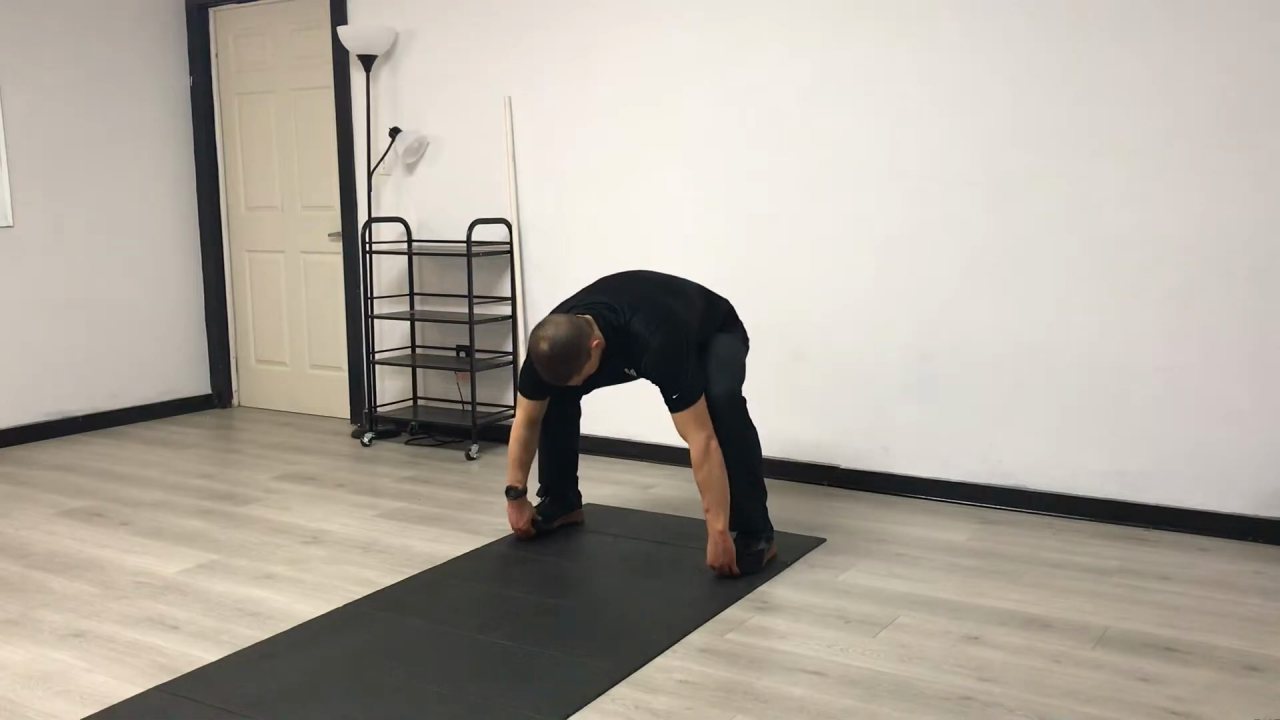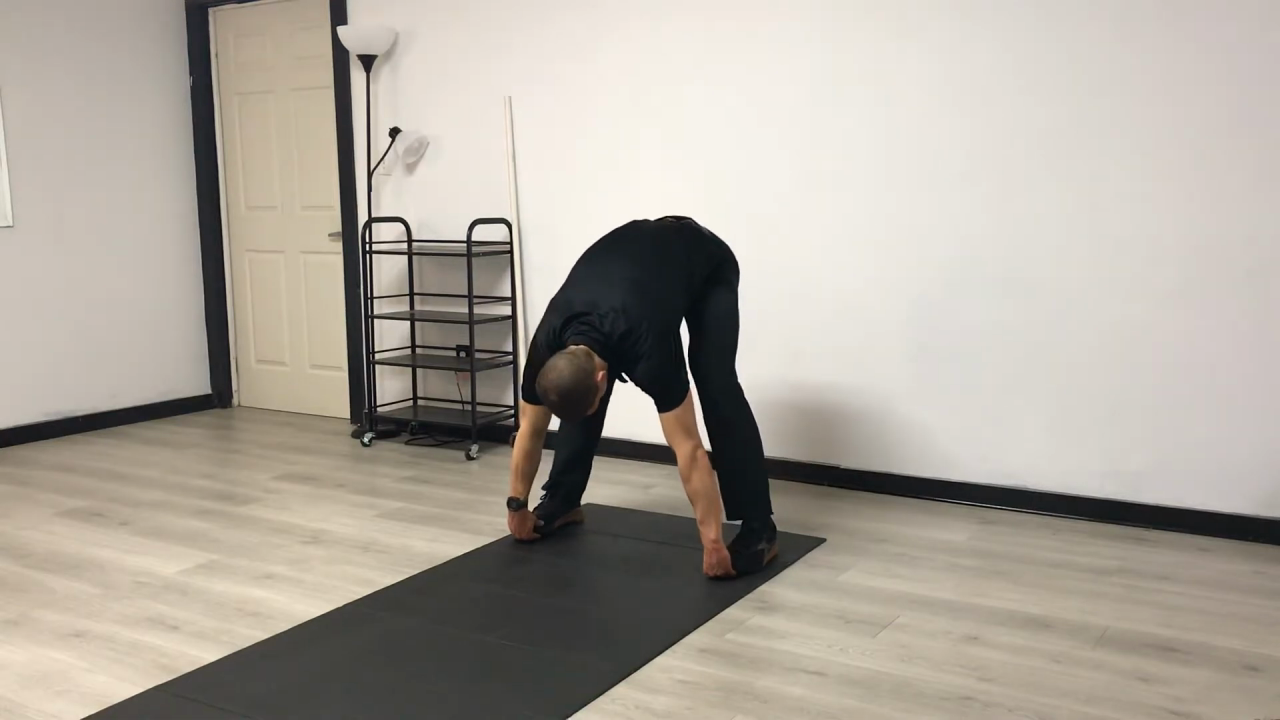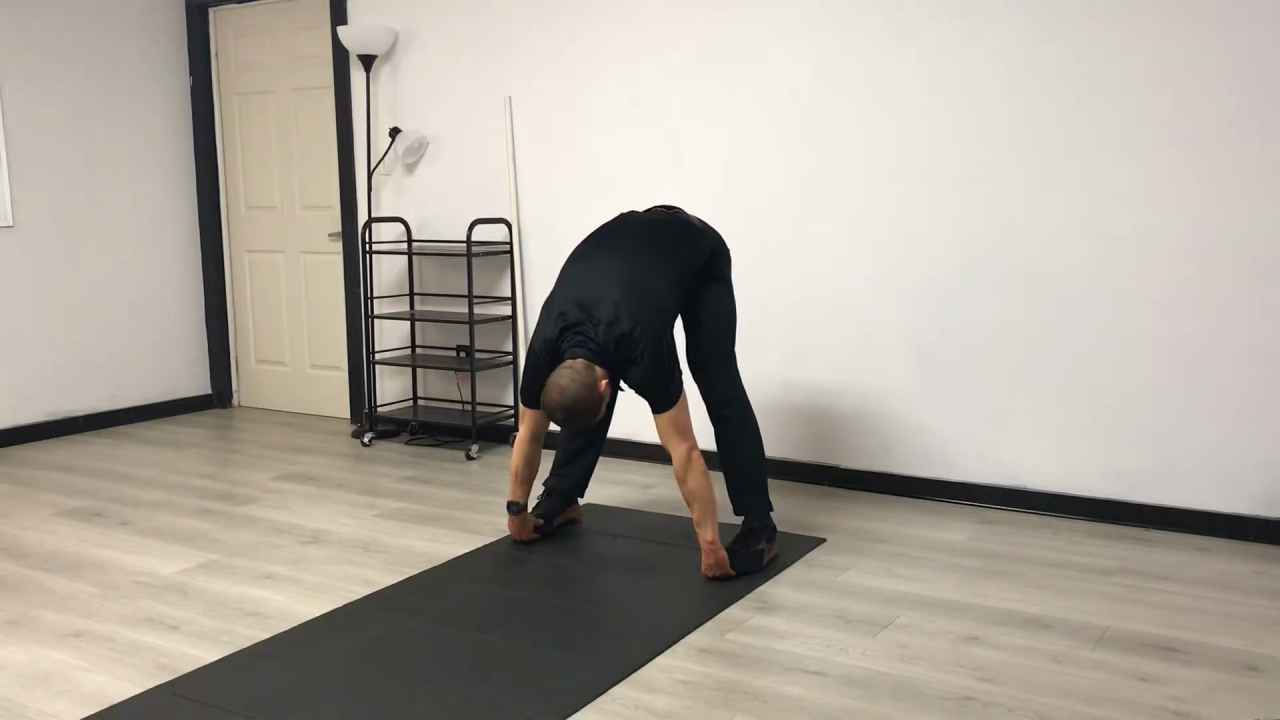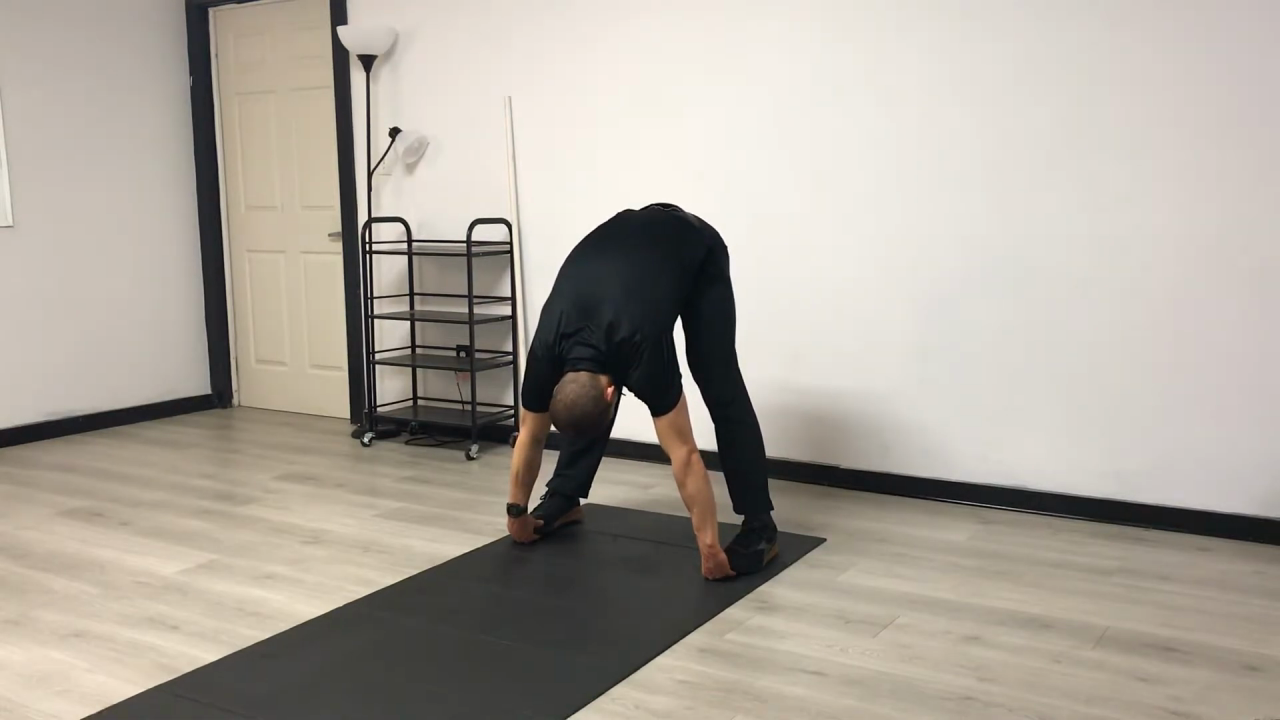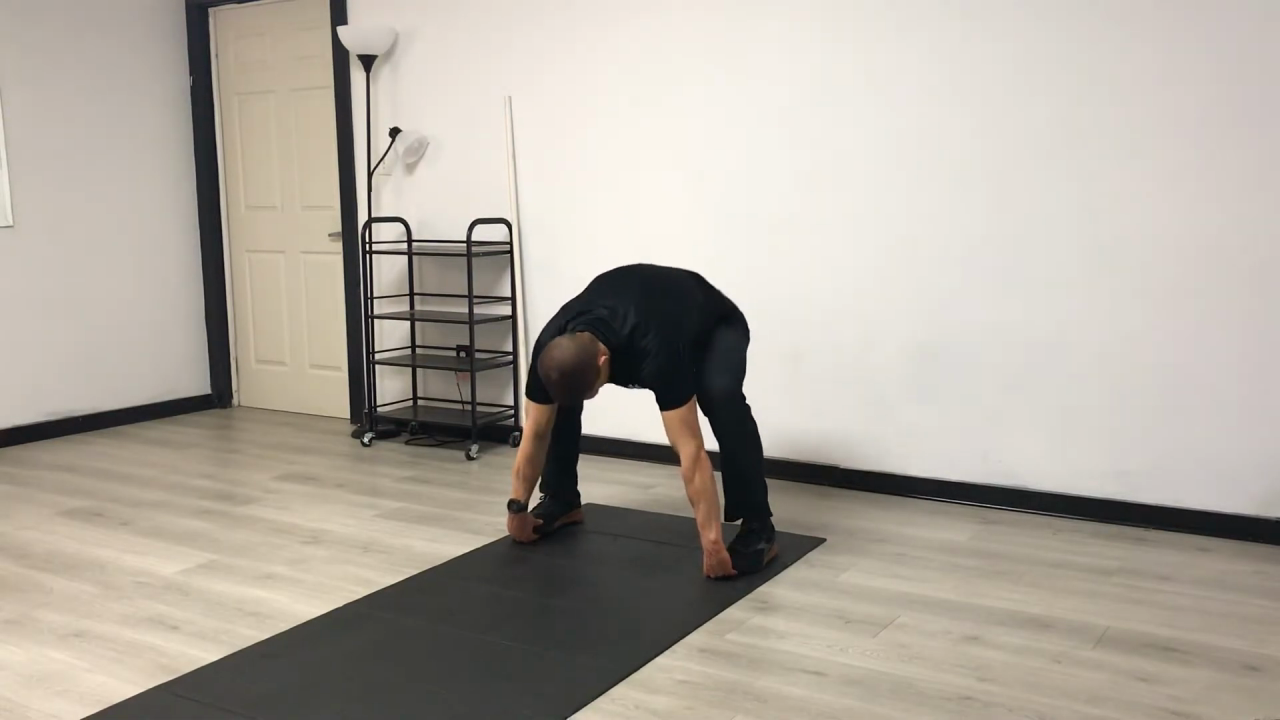
dt=1s
person 1, frame 1
left shoulder: (657, 344)
right shoulder: (551, 344)
left elbow: (701, 440)
right elbow: (526, 420)
left wrist: (718, 533)
right wrist: (516, 497)
left hip: (714, 333)
left knee: (723, 400)
right knee: (555, 395)
left ankle: (755, 532)
right ankle: (563, 502)
person 1, frame 2
left shoulder: (647, 351)
right shoulder: (548, 349)
left elbow: (687, 448)
right elbow: (529, 430)
left wrist: (712, 541)
right wrist: (517, 507)
left hip: (708, 265)
left knee: (717, 388)
right knee: (580, 398)
left ankle: (759, 527)
right ankle: (563, 501)
person 1, frame 3
left shoulder: (641, 352)
right shoulder: (545, 353)
left elbow: (683, 450)
right elbow: (529, 435)
left wrist: (710, 543)
right wrist: (516, 510)
left hip: (700, 255)
left knee: (720, 390)
right knee: (584, 404)
left ankle: (759, 526)
right ankle: (561, 499)
person 1, frame 4
left shoulder: (641, 355)
right shoulder: (546, 357)
left elbow: (683, 454)
right elbow: (530, 438)
left wrist: (709, 545)
right wrist: (516, 513)
left hip: (697, 252)
left knee: (721, 390)
right knee: (587, 404)
left ankle: (759, 525)
right ankle: (564, 500)
person 1, frame 5
left shoulder: (656, 350)
right shoulder: (553, 349)
left elbow: (689, 451)
right elbow: (536, 434)
left wrist: (712, 543)
right wrist: (517, 509)
left hip: (715, 326)
left knee: (722, 396)
right knee: (556, 401)
left ankle: (758, 528)
right ankle: (562, 501)
